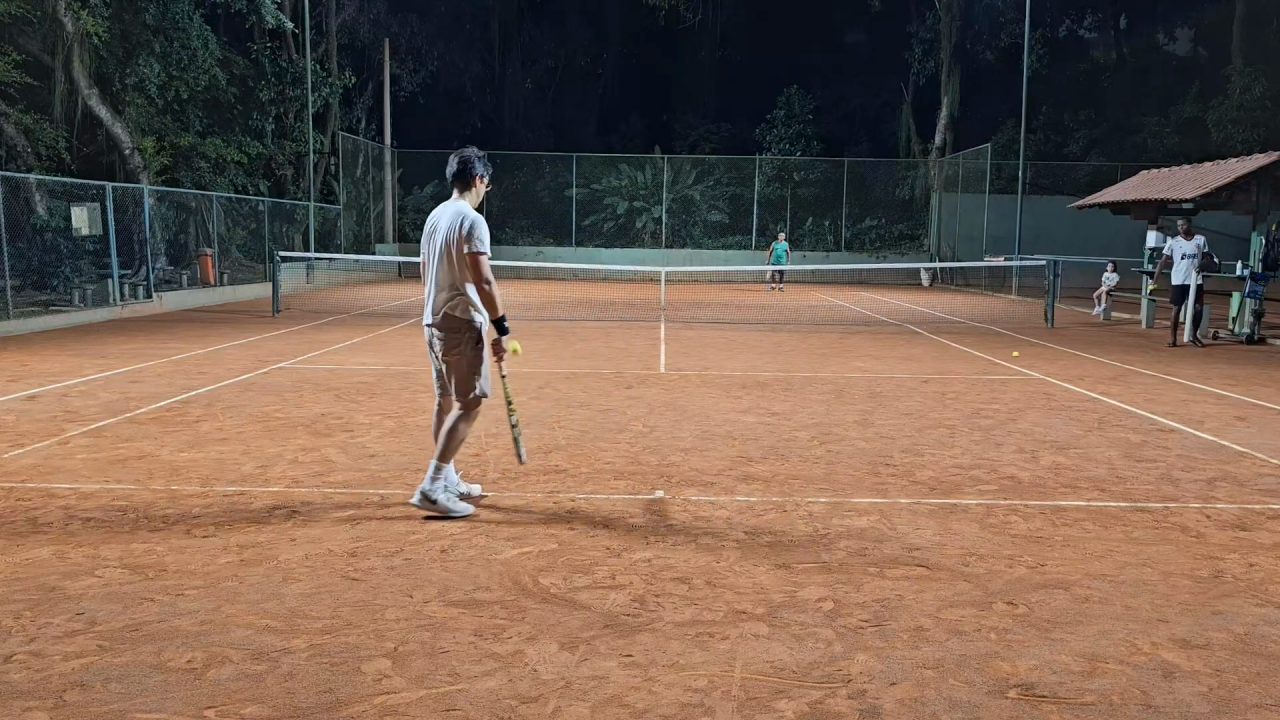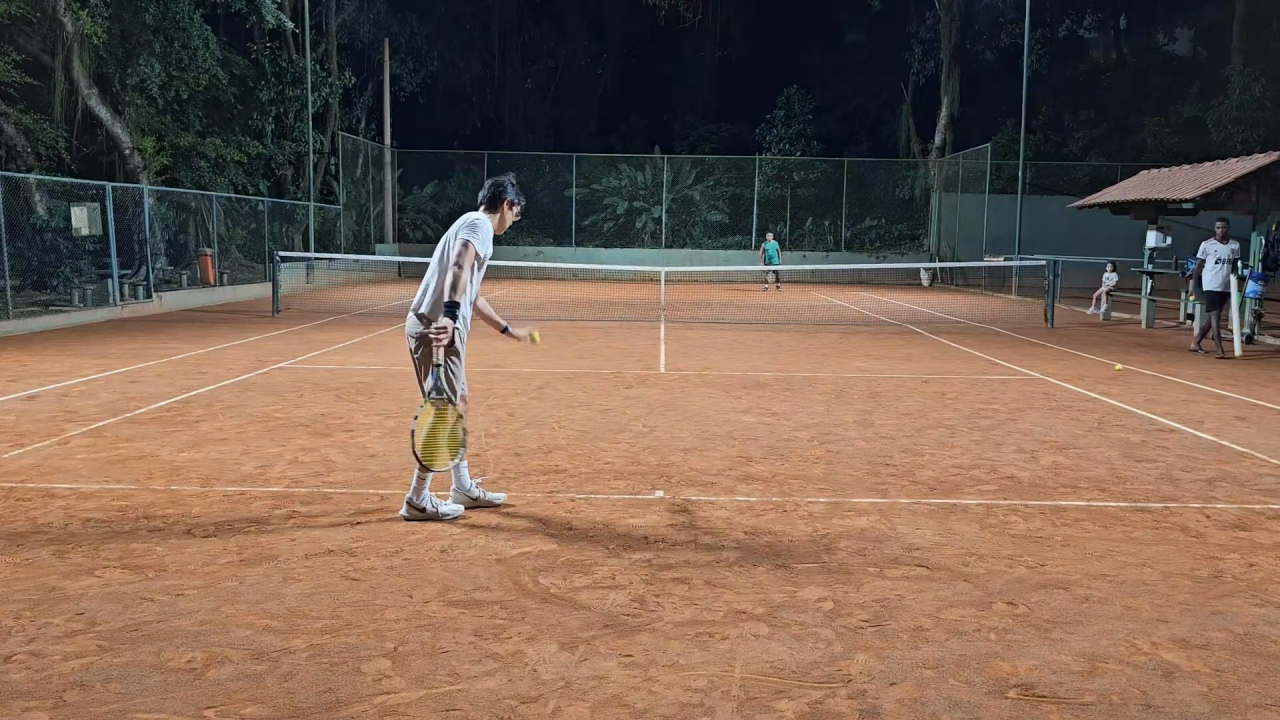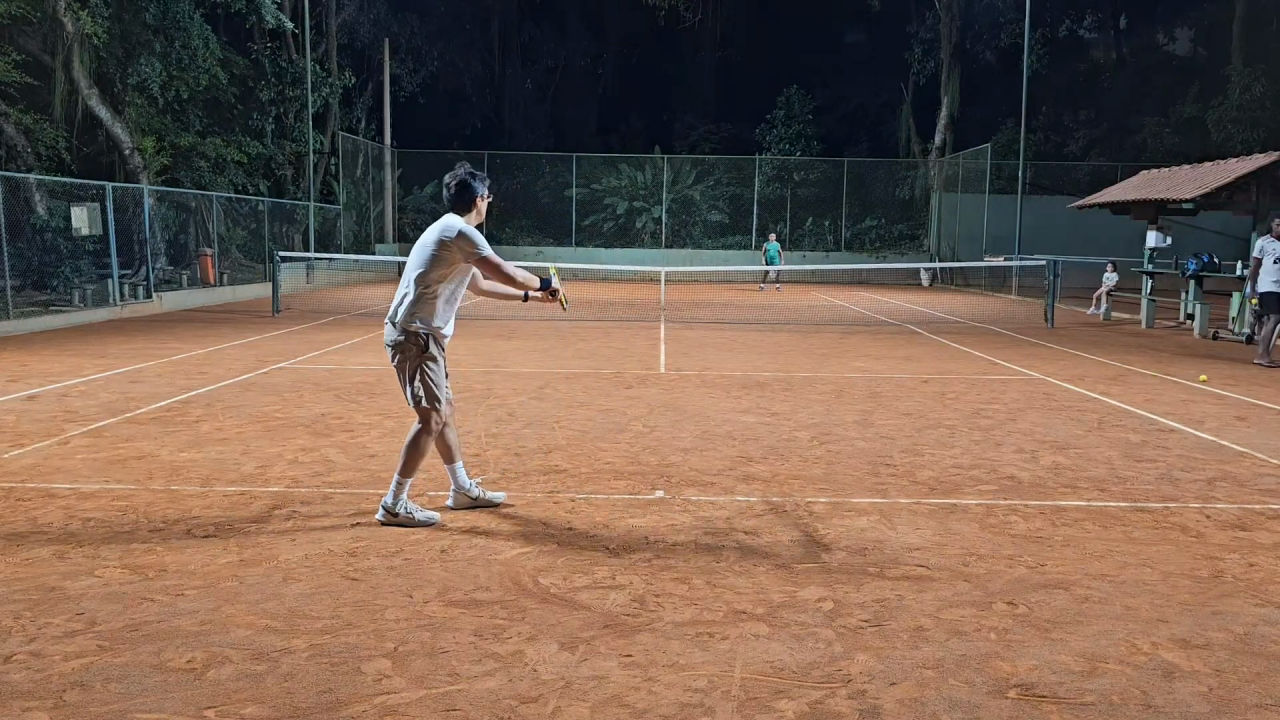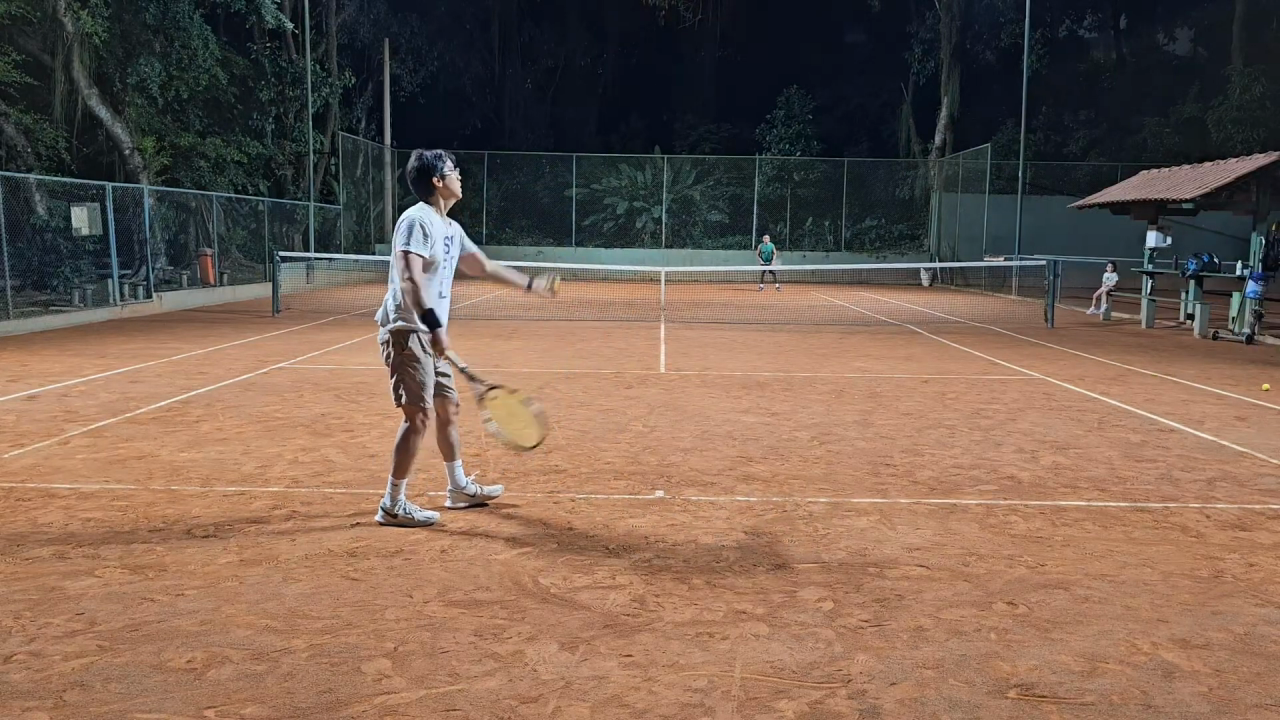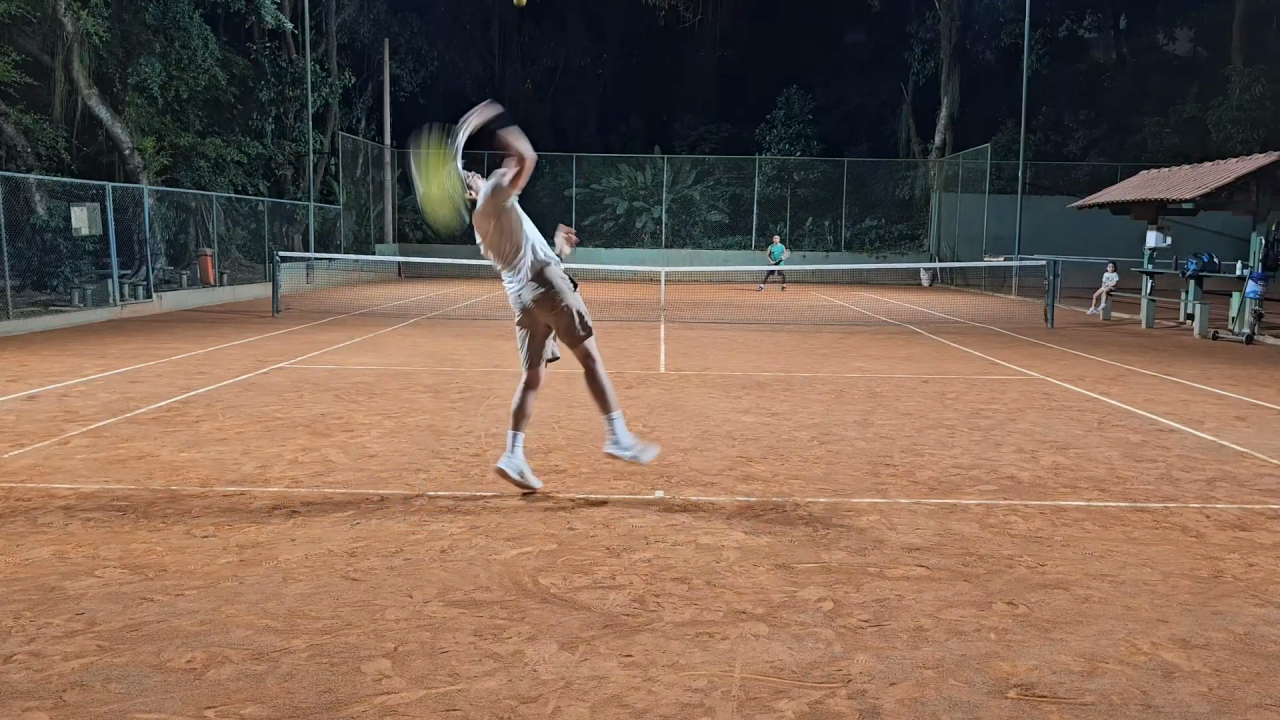
dt=1s
person 1, frame 1
left shoulder: (435, 217)
right shoulder: (471, 220)
right elbow: (484, 281)
right wrist: (500, 328)
left hip: (436, 322)
right hip: (461, 324)
left knee: (446, 403)
right knee: (468, 405)
left ankle: (448, 483)
right ankle: (432, 489)
person 1, frame 2
left shoulder: (473, 225)
right shoulder: (478, 223)
left elbow: (474, 296)
right elbow: (459, 269)
left wrist: (507, 328)
right wrist: (449, 315)
left hip: (434, 325)
right hip: (436, 326)
left knee: (456, 407)
left ankle: (463, 488)
right ankle: (418, 499)
person 1, frame 3
left shoulder: (449, 230)
right shoulder: (460, 232)
left elbow: (479, 285)
right elbow: (508, 274)
left wrist: (529, 295)
right wrist: (546, 285)
left hip: (422, 334)
right hip: (416, 334)
left knee: (444, 412)
right knee: (432, 417)
left ankle: (463, 489)
right ankle: (394, 505)
person 1, frame 4
left shoulder: (450, 228)
right shoulder: (415, 220)
left elbow: (484, 266)
right elbow: (406, 278)
left wrist: (528, 283)
right wrist: (434, 323)
left hip: (429, 333)
right hip: (408, 333)
left knee: (448, 406)
right knee: (418, 415)
left ankle: (459, 487)
right ankle: (392, 504)
person 1, frame 5
left shoulder: (485, 224)
right shoulder: (491, 192)
right elbow: (526, 160)
left wrist: (555, 243)
right wrist: (498, 123)
left hip: (523, 296)
right hip: (546, 280)
left knee: (531, 378)
right knee: (590, 357)
left ankle: (513, 456)
right ankle: (618, 437)
